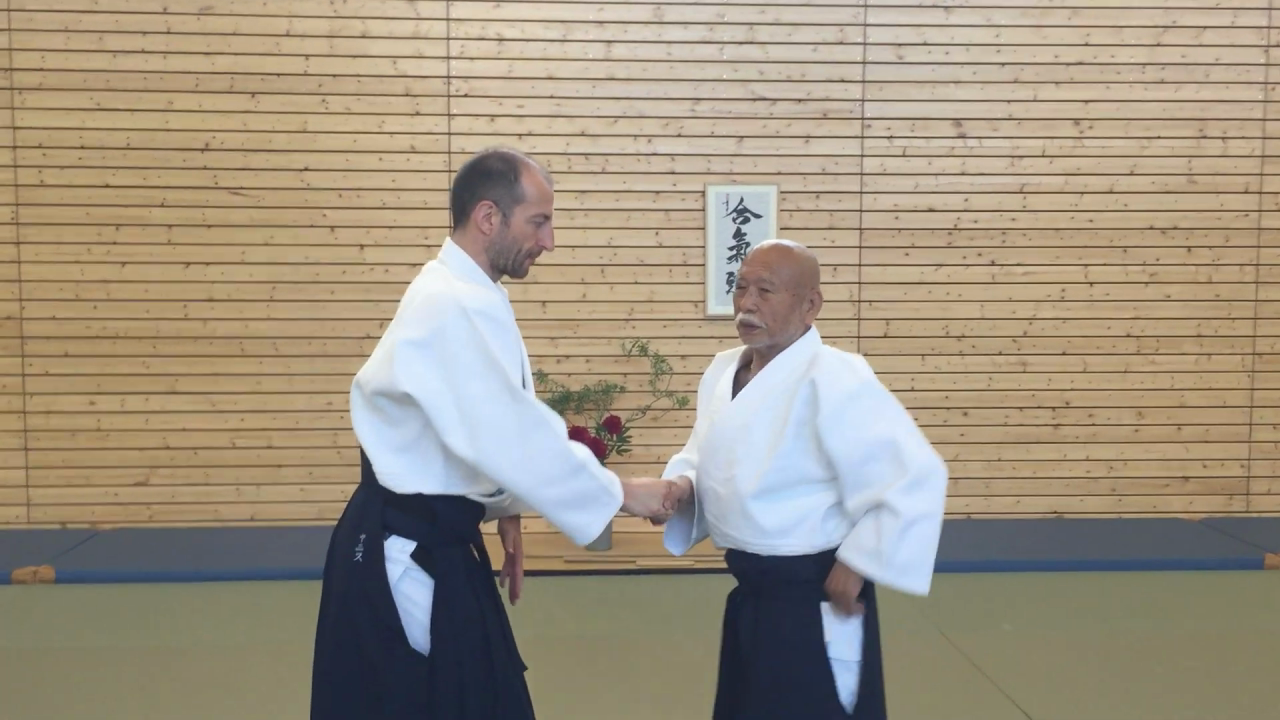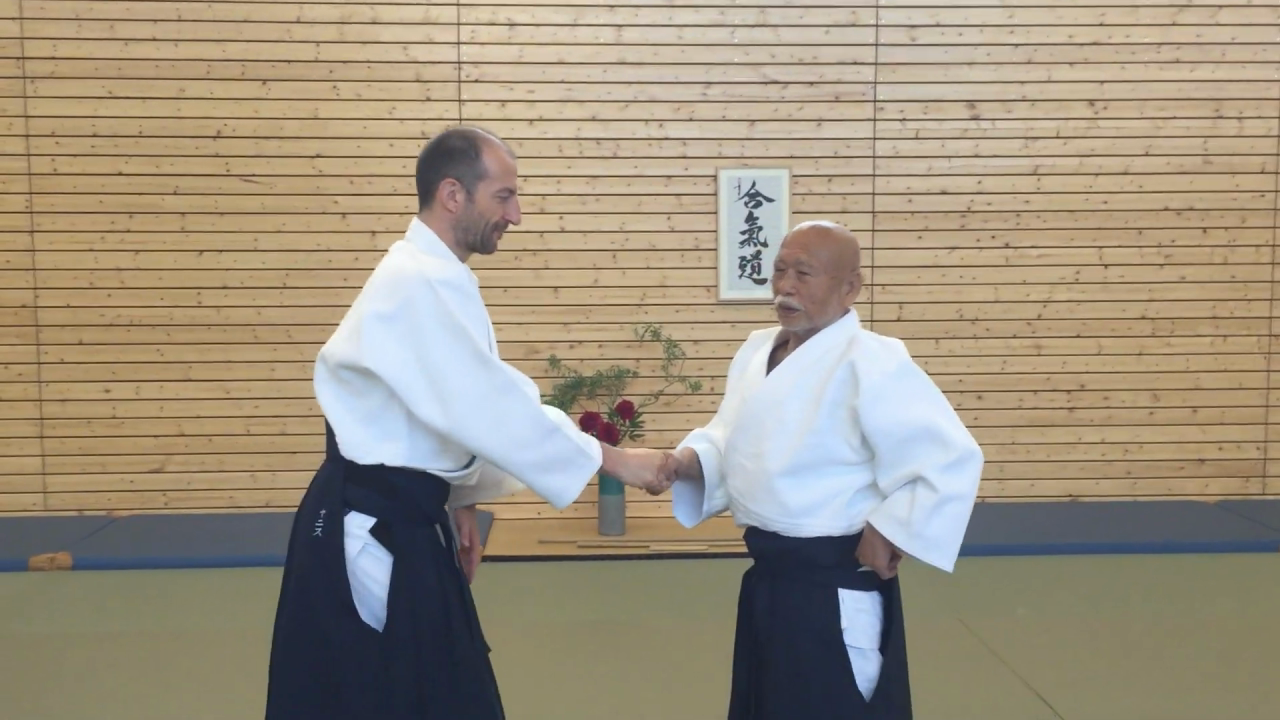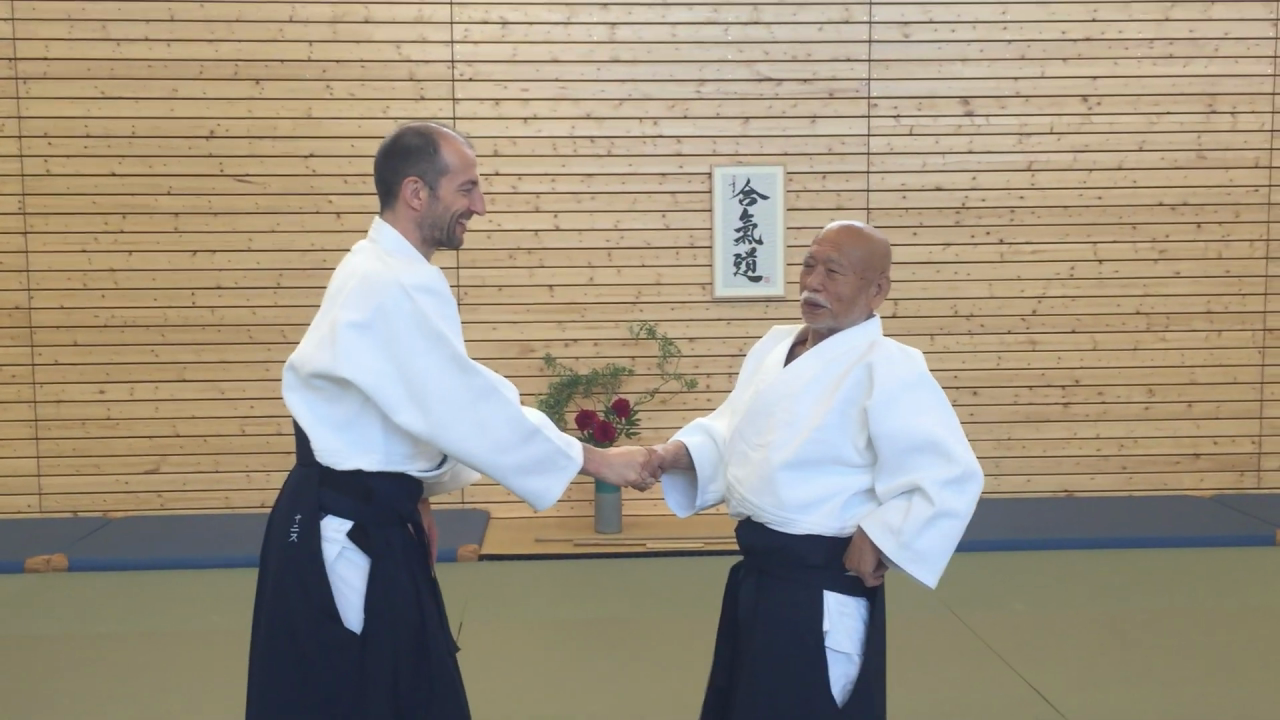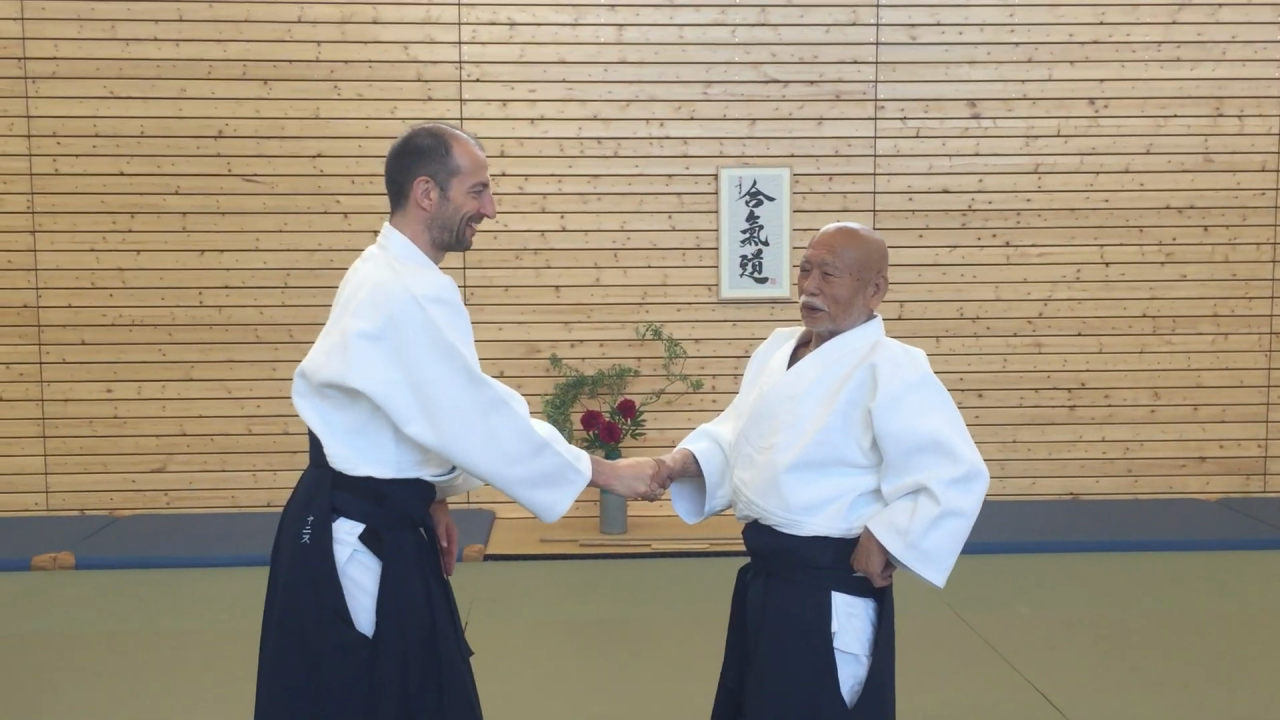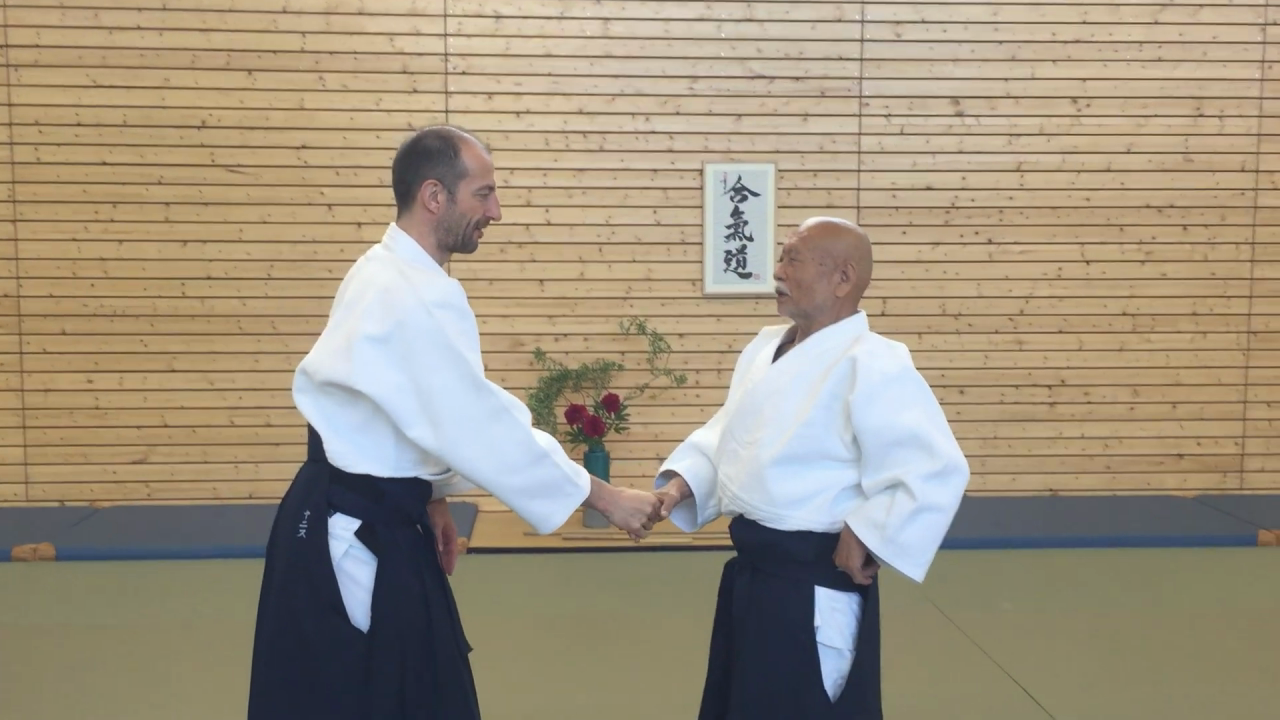
dt=0.5s
person 1, frame 1
left shoulder: (466, 295)
right shoulder: (457, 307)
right elbow: (513, 437)
left wrist: (507, 516)
right wrist: (623, 493)
left hip: (433, 545)
right hip: (402, 558)
person 1, frame 2
left shoulder: (426, 273)
right shoulder: (422, 281)
right elbow: (489, 405)
left wrist: (459, 504)
right wrist: (613, 460)
left hip: (397, 522)
right hip: (367, 535)
person 1, frame 3
left shoulder: (383, 270)
right shoulder: (393, 287)
right elbow: (466, 407)
left wrist: (411, 498)
right wrist: (596, 461)
left hip: (364, 522)
right hip: (344, 537)
person 1, frame 4
left shoulder: (389, 274)
right shoulder: (408, 293)
right elbow: (479, 419)
left wrist: (428, 500)
right wrist: (606, 472)
left hip: (372, 525)
right hip: (358, 540)
person 1, frame 5
left shoulder: (388, 271)
right shoulder: (417, 295)
right elbow: (482, 426)
left wrist: (427, 500)
right wrist: (606, 498)
left hip: (361, 522)
right hip: (354, 537)
person 2, frame 1
left shoulder: (834, 380)
right shoulder: (723, 371)
left elbow: (914, 479)
right elbow: (704, 454)
left wrist: (857, 566)
right wrist: (684, 486)
left hip: (813, 602)
right hip: (754, 594)
person 2, frame 2
left shoulder: (872, 363)
right shoulder: (755, 351)
left elbow: (951, 459)
right elbow: (732, 437)
left wrist: (890, 533)
right wrist: (691, 459)
left hip: (836, 591)
right hip: (771, 578)
person 2, frame 3
left shoulder: (890, 370)
right shoulder: (774, 346)
left elbow: (951, 478)
right elbow: (732, 430)
left wrist: (878, 542)
right wrist: (681, 452)
left hip: (822, 592)
right hip: (758, 575)
person 2, frame 4
left shoulder: (892, 370)
right shoulder: (775, 349)
left elbow: (956, 476)
right elbow: (736, 431)
left wrist: (886, 542)
right wrist: (689, 460)
left hip: (830, 594)
right hip: (765, 577)
person 2, frame 5
left shoulder: (874, 365)
right shoulder: (765, 347)
left elbow: (936, 470)
right elbow: (726, 434)
left wrist: (865, 538)
right wrist: (681, 484)
left hip: (816, 588)
right hip: (752, 572)
